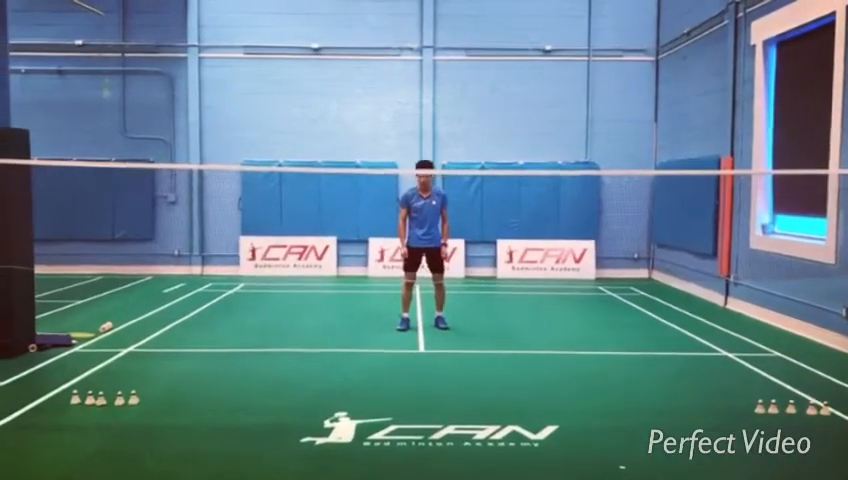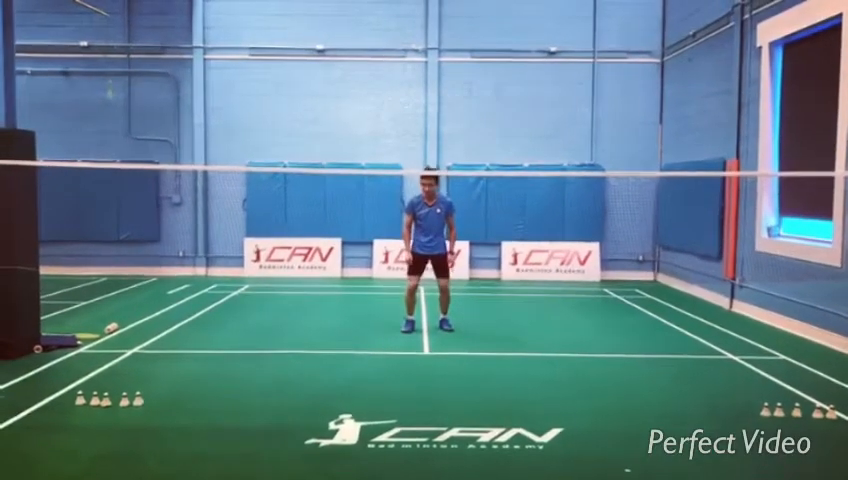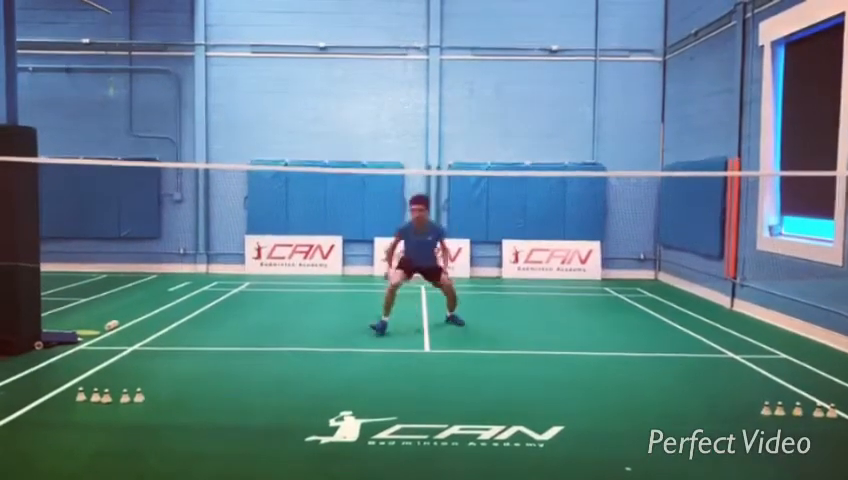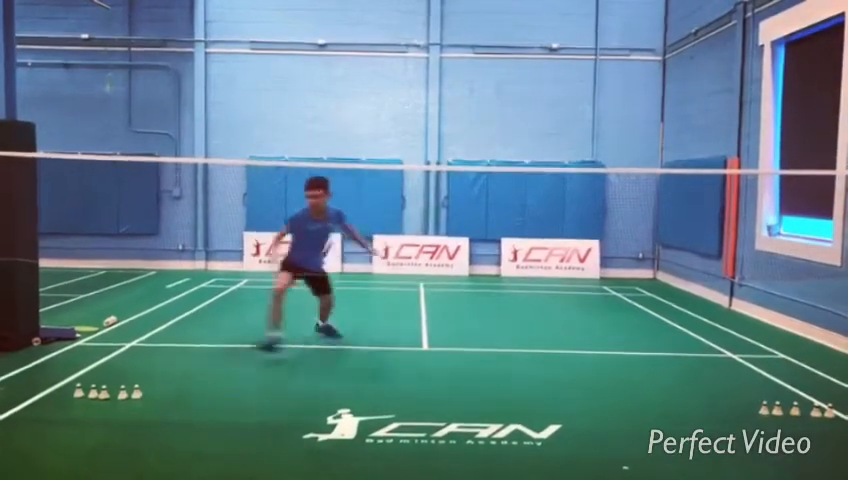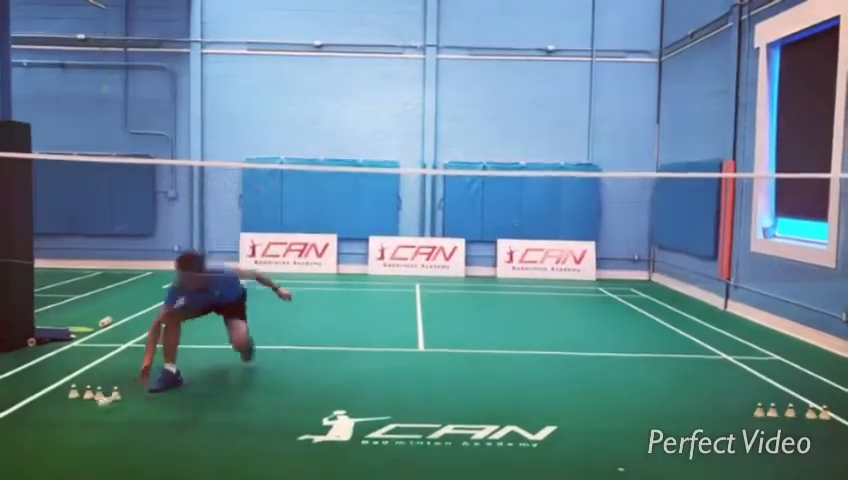
dt=0.5s
person 1, frame 1
left shoulder: (441, 195)
right shoulder: (408, 196)
left elbow: (445, 221)
right elbow: (402, 221)
left wrist: (444, 243)
right wrist: (403, 244)
left hip: (434, 245)
right hip: (413, 245)
left knee: (439, 282)
right knee: (408, 282)
left ankle: (439, 316)
right ankle: (405, 317)
person 1, frame 2
left shoulder: (446, 203)
right shoulder: (413, 203)
left elbow: (452, 229)
right elbow: (407, 228)
left wrist: (451, 252)
right wrist: (407, 250)
left hip: (440, 251)
right hip: (418, 251)
left knee: (444, 287)
right knee: (411, 286)
left ankle: (444, 319)
right ankle: (410, 319)
person 1, frame 3
left shoulder: (436, 229)
right shoulder: (405, 229)
left elbow: (443, 248)
right elbow: (392, 246)
left wrist: (444, 271)
right wrist: (389, 267)
left hip: (428, 264)
right hip: (408, 262)
left knee: (450, 289)
right knee: (392, 284)
left ankle: (451, 315)
right ankle: (383, 321)
person 1, frame 4
left shoulder: (336, 215)
right shoulder: (298, 218)
left elbow: (348, 230)
right elbow: (280, 236)
left wrist: (367, 246)
right wrist: (273, 249)
left hip: (315, 266)
right hip: (293, 262)
left knee: (328, 305)
right knee: (279, 288)
left ankle: (323, 324)
right ankle: (274, 335)
person 1, frame 5
left shoulder: (223, 277)
right shoulder: (178, 287)
left elbow: (253, 275)
right elbow: (157, 323)
left wrist: (278, 290)
right wrist: (148, 359)
left hip: (229, 301)
right hip: (201, 302)
left knee: (240, 343)
right knee: (173, 318)
left ankle: (246, 347)
right ankle: (170, 371)
